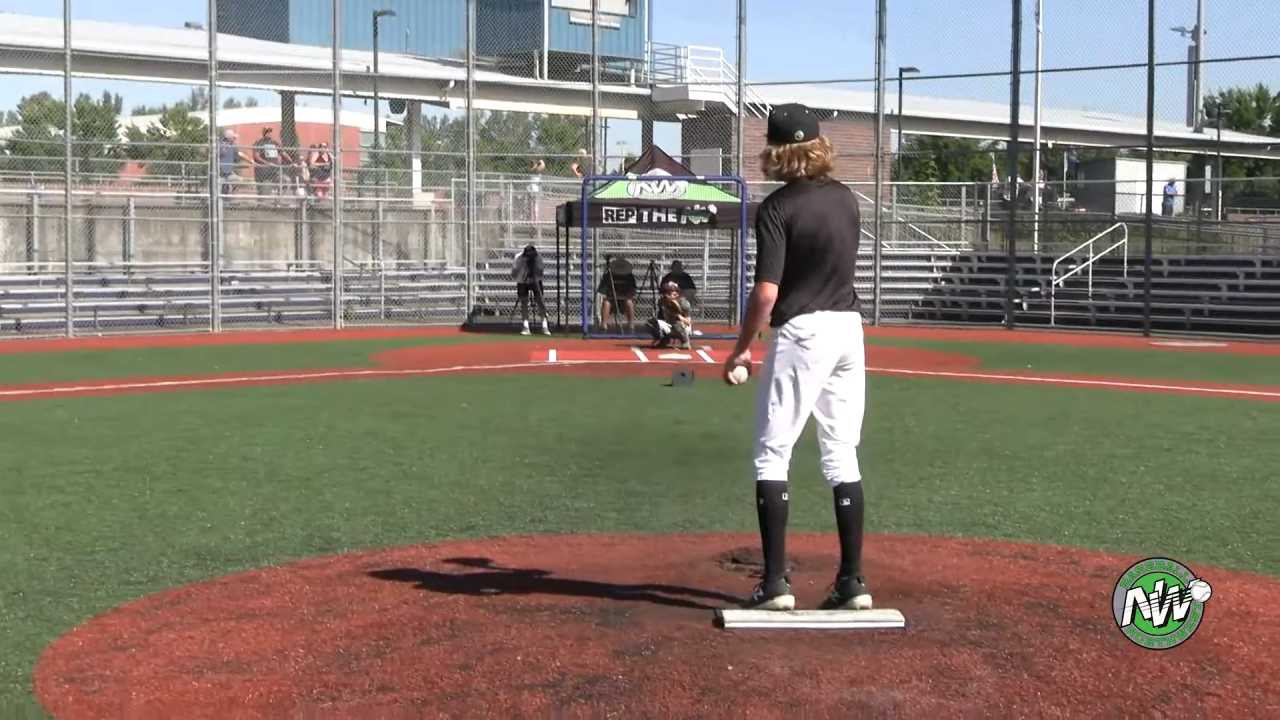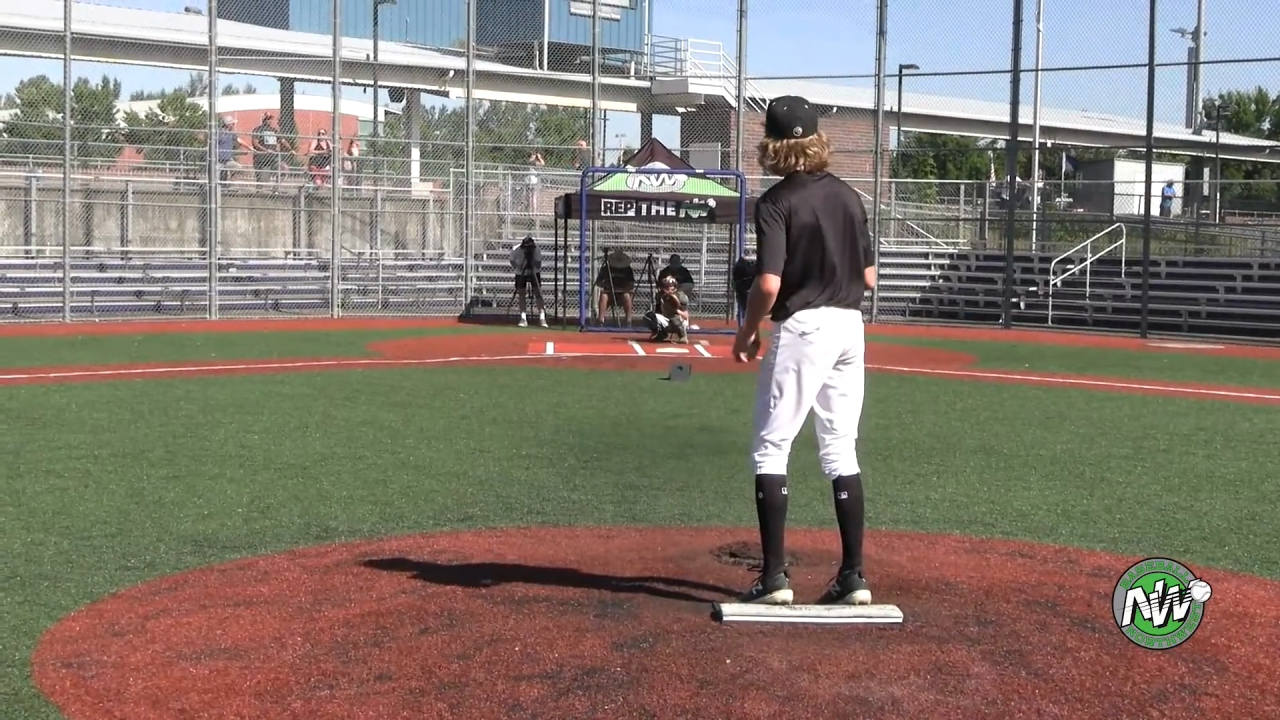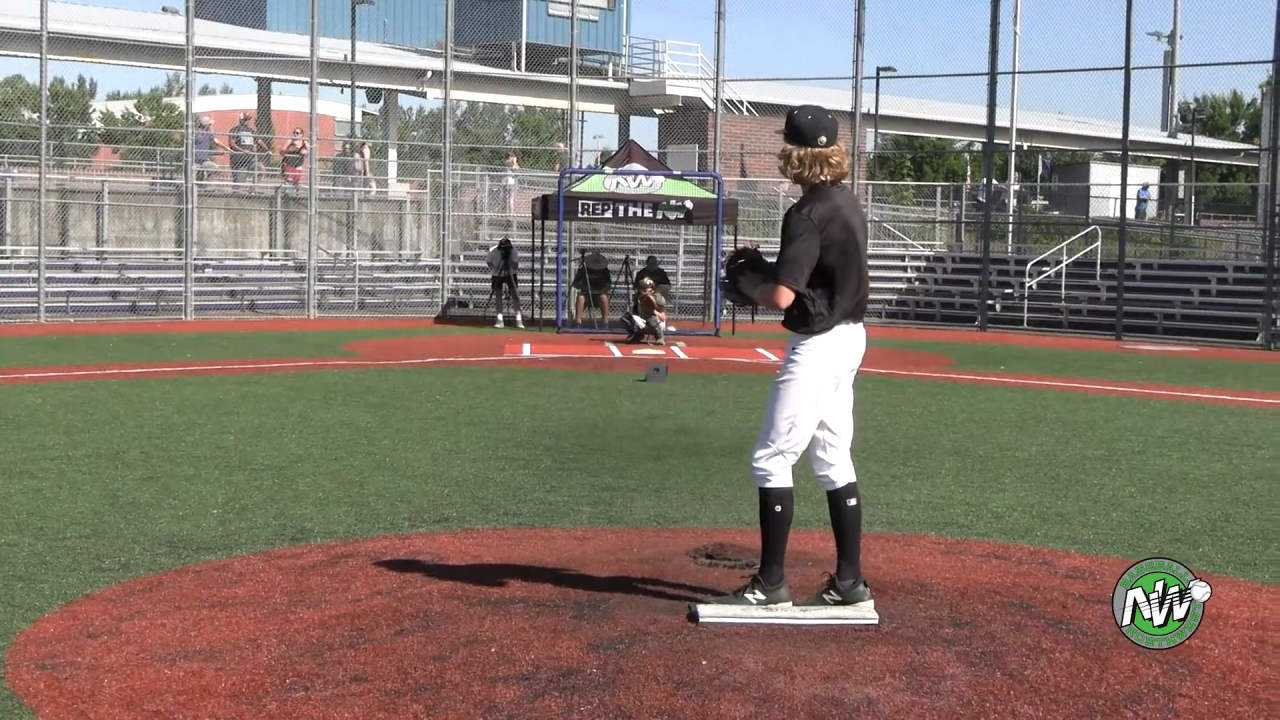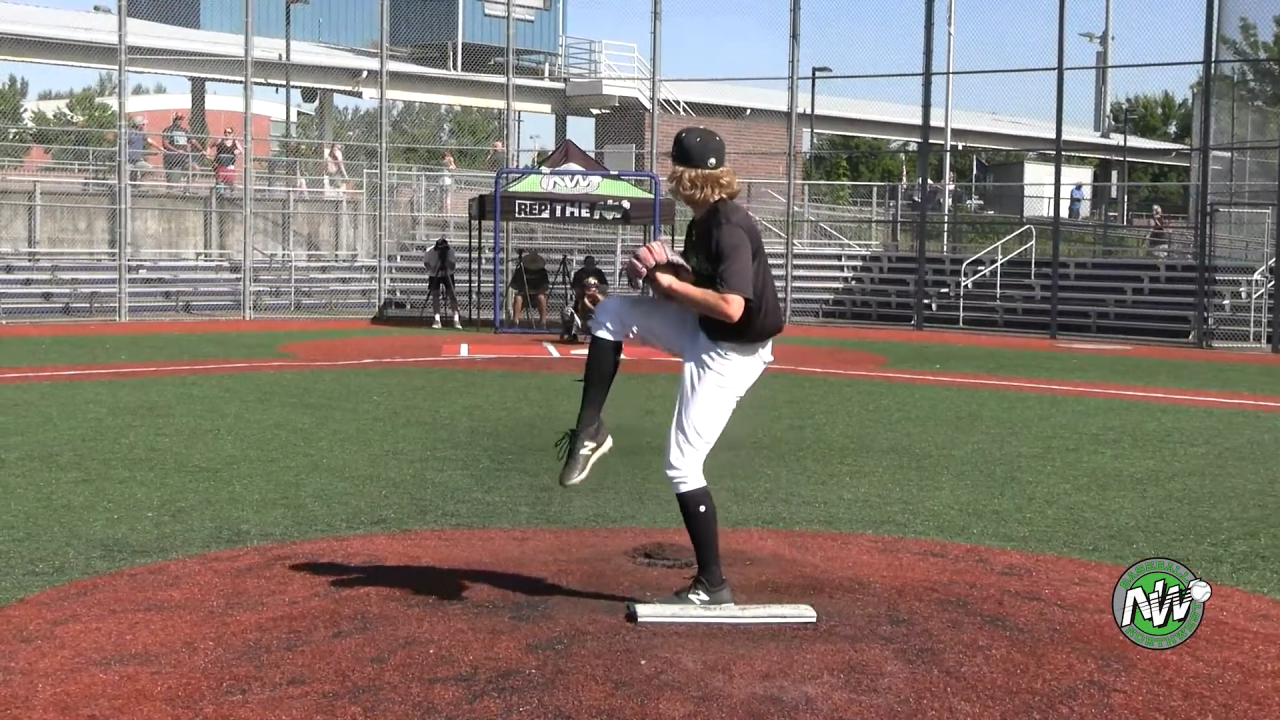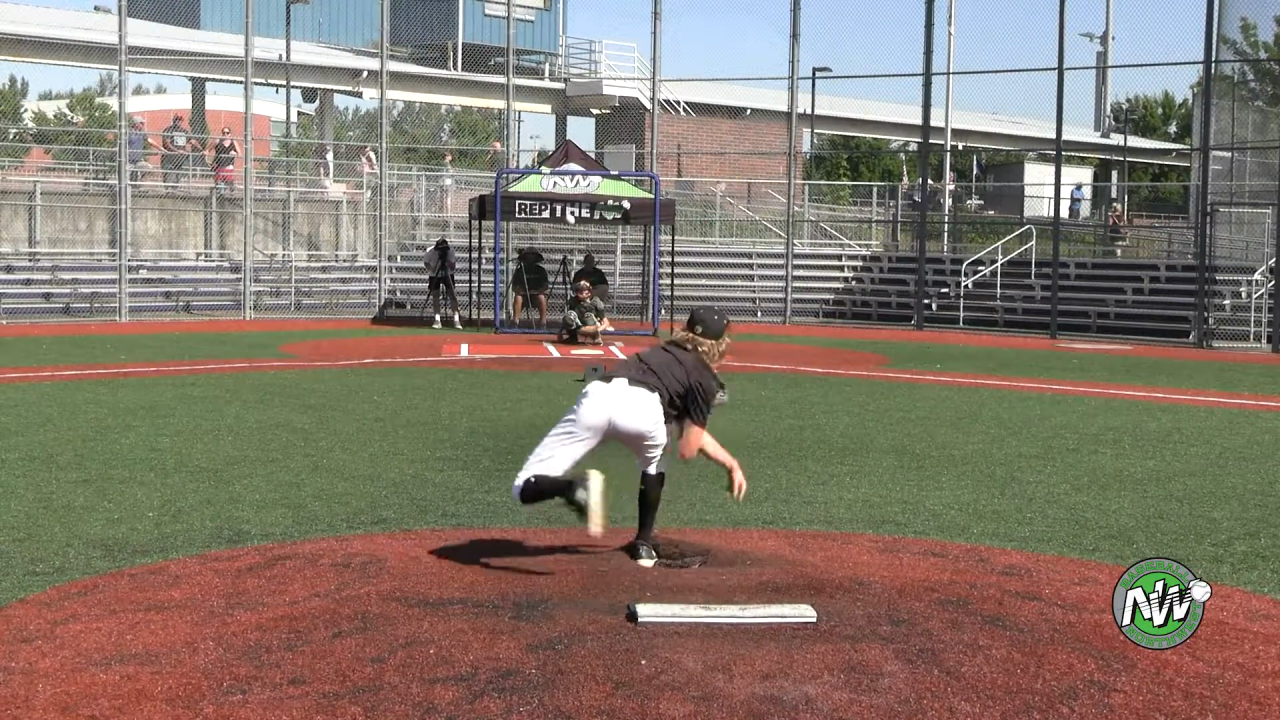
dt=1s
person 1, frame 1
left shoulder: (777, 207)
right shoulder: (846, 200)
left elbow: (767, 291)
left wrist: (741, 347)
left hip: (801, 334)
right hip: (848, 329)
left knee: (772, 455)
right knee: (842, 456)
left ankle: (775, 583)
right ankle: (852, 580)
person 1, frame 2
left shoulder: (775, 202)
right shoulder: (847, 195)
left elbow: (768, 284)
right elbow: (869, 277)
left wrist: (746, 334)
left hip: (802, 329)
right hip: (850, 327)
left knee: (770, 450)
right knee: (841, 451)
left ankle: (774, 578)
right ankle: (853, 575)
person 1, frame 3
left shoulder: (807, 213)
right shoulder: (849, 203)
left elbow: (780, 297)
left wrist: (748, 281)
right wrist: (771, 275)
left hip: (817, 345)
right hip: (848, 337)
left knee: (772, 460)
right knee: (834, 460)
left ankle: (771, 584)
right ankle: (850, 582)
person 1, frame 4
left shoulder: (730, 227)
right shoulder: (703, 220)
left elbow: (731, 307)
right elbow: (696, 292)
left wrist: (671, 284)
right wrist: (660, 276)
left hip: (731, 354)
right hip: (704, 334)
left knee: (683, 465)
right knee: (611, 314)
left ankle: (712, 585)
right ankle: (589, 431)
person 1, frame 5
left shoulder: (669, 352)
right shoulder: (705, 378)
right elbow: (687, 449)
left wrist: (730, 463)
left hip: (600, 398)
right hip: (644, 407)
left knee: (525, 489)
right knee: (653, 458)
left ankle: (577, 489)
right ankle: (643, 543)
